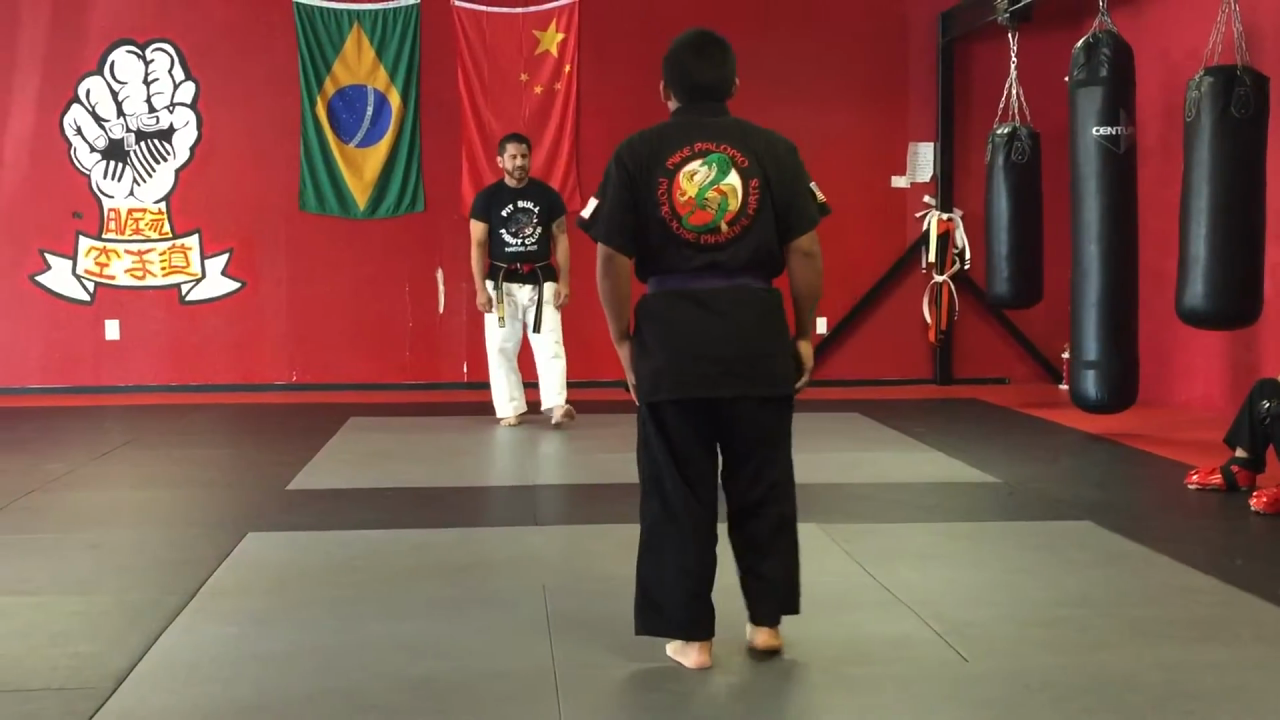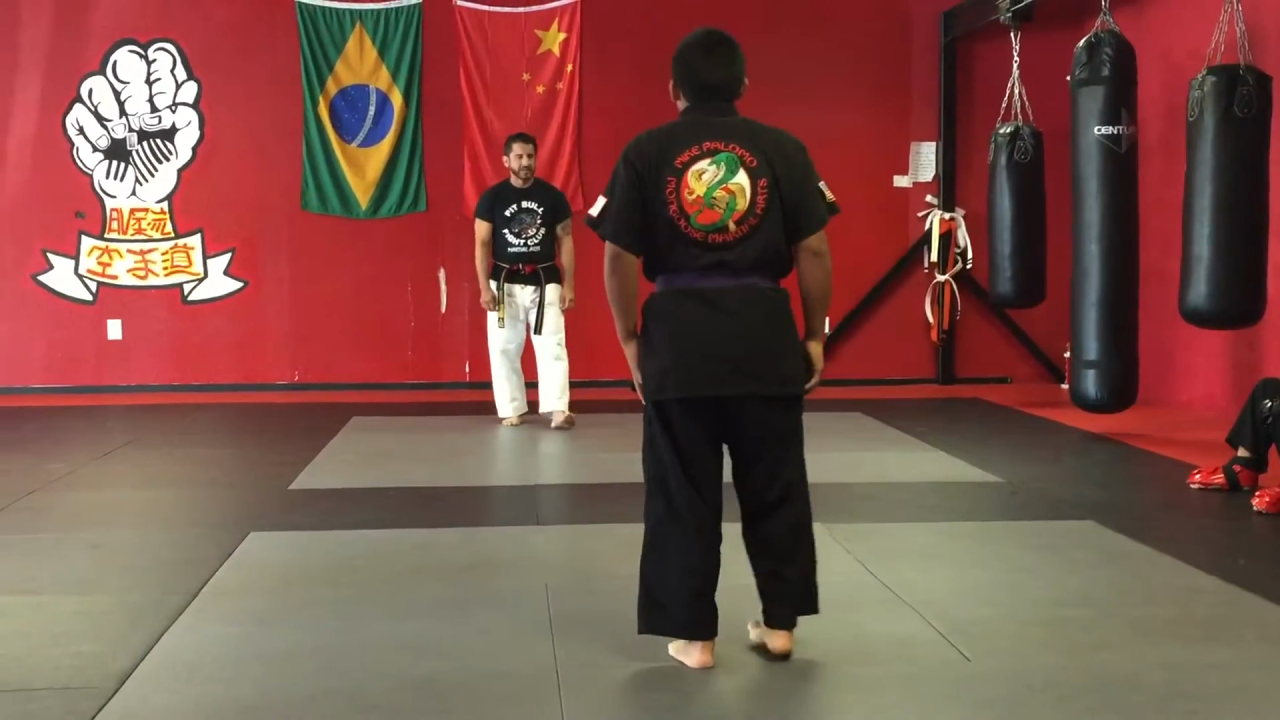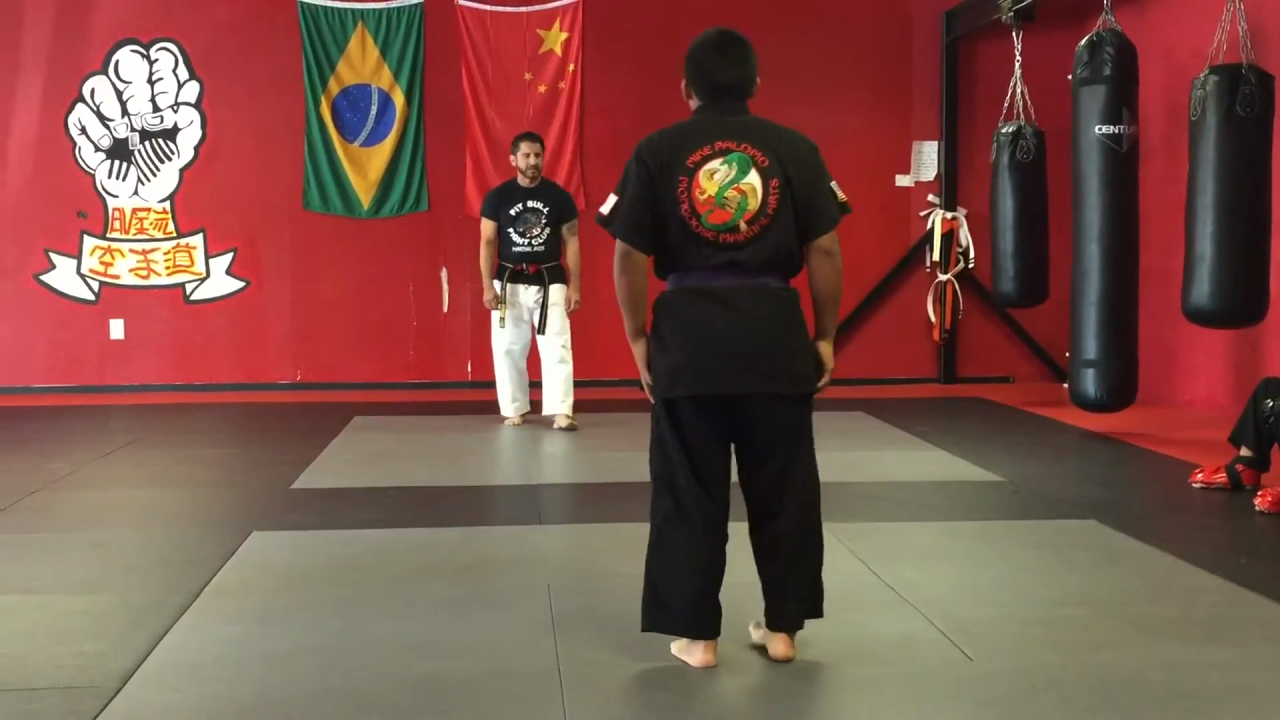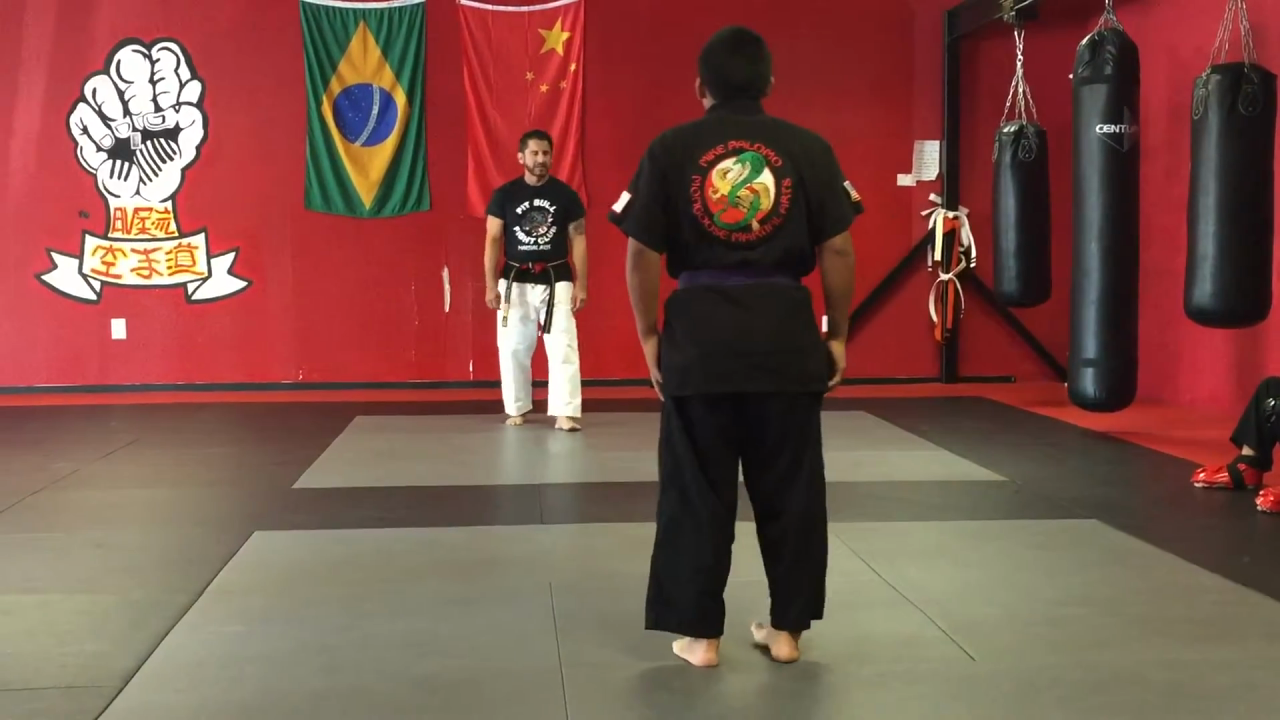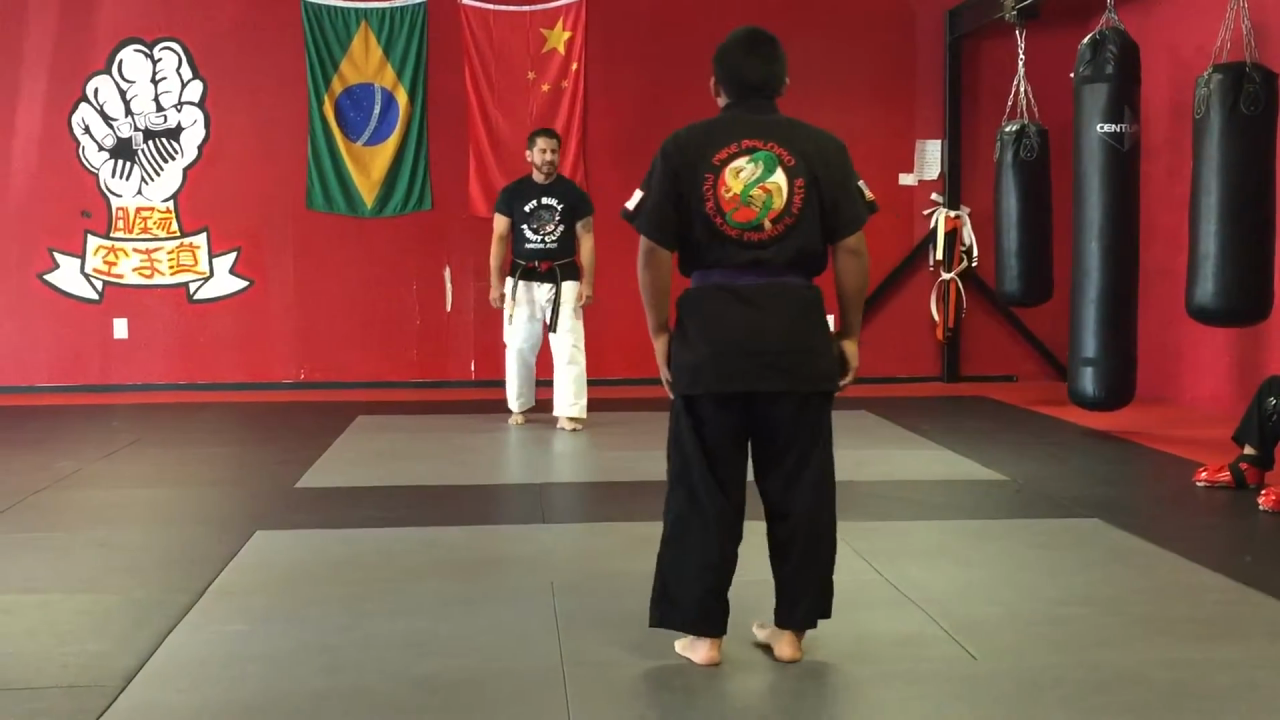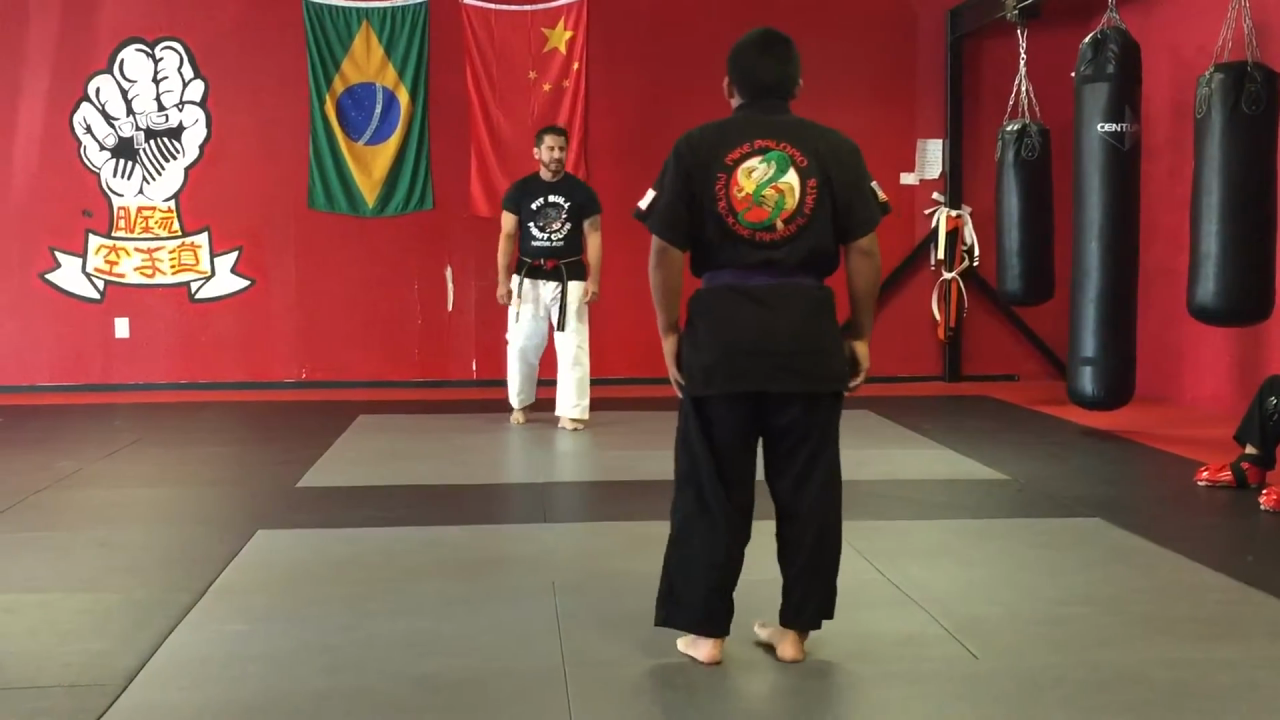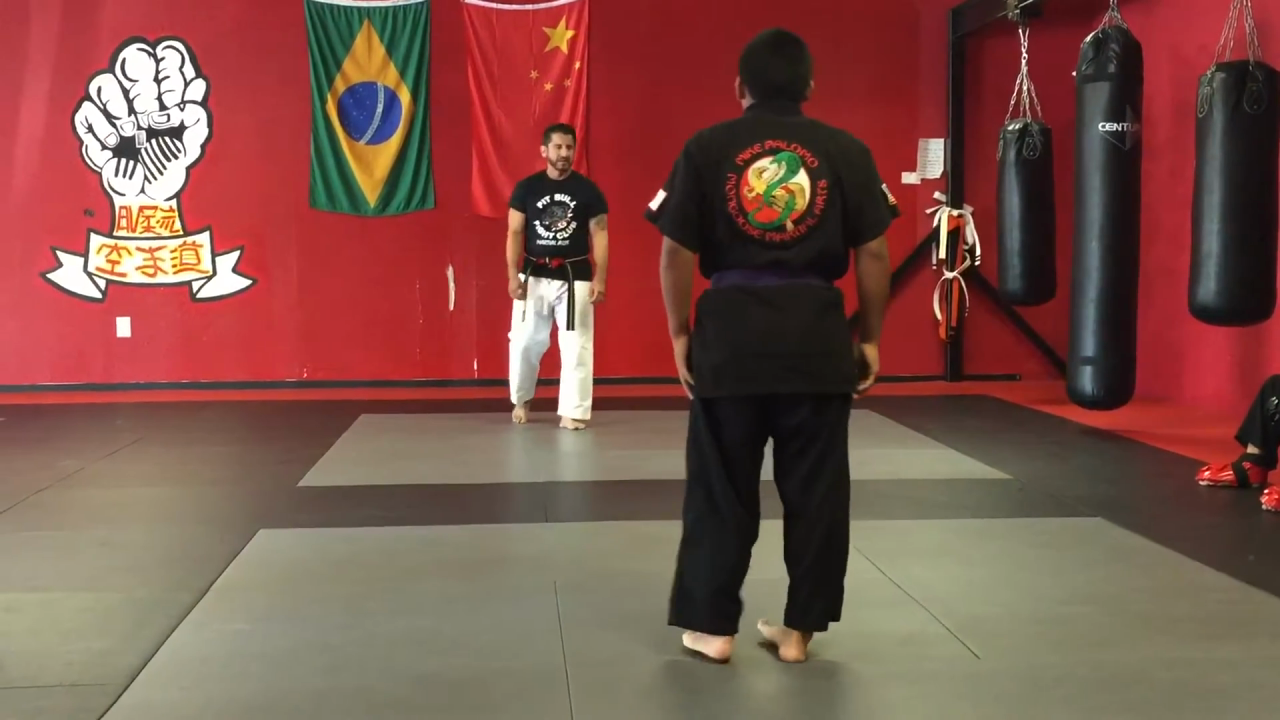
dt=0.1s
person 1, frame 1
left shoulder: (637, 153)
right shoulder: (773, 149)
left elbow: (611, 259)
right elbow: (805, 251)
left wrist: (624, 340)
right wrist: (805, 334)
left hip: (671, 335)
right hip: (757, 331)
left knee: (677, 492)
right knee: (763, 485)
left ankle: (690, 634)
right ankle: (766, 620)
person 1, frame 2
left shoulder: (645, 152)
right shoulder: (782, 149)
left elbow: (619, 257)
right elbow: (814, 251)
left wrist: (631, 338)
right wrist: (815, 335)
left hip: (678, 334)
right hip: (764, 331)
left knee: (681, 491)
right knee: (775, 486)
left ankle: (692, 633)
right ankle: (779, 623)
person 1, frame 3
left shoulder: (658, 150)
right shoulder: (794, 148)
left elbow: (629, 256)
right elbow: (824, 251)
left wrist: (638, 336)
right wrist: (825, 334)
left hip: (689, 333)
right hip: (776, 331)
left knee: (689, 491)
right knee: (784, 489)
left ankle: (696, 633)
right ankle: (782, 627)
person 1, frame 4
left shoulder: (671, 148)
right shoulder: (808, 148)
left elbow: (642, 254)
right elbow: (837, 250)
left wrist: (650, 333)
right wrist: (837, 334)
left hip: (700, 332)
right hip: (786, 331)
left knee: (696, 489)
right knee: (790, 487)
left ankle: (699, 632)
right ankle: (786, 627)
person 1, frame 5
left shoulder: (684, 147)
right shoulder: (821, 147)
left elbow: (654, 252)
right elbow: (851, 250)
left wrist: (660, 332)
right wrist: (849, 332)
left hip: (710, 331)
right hip: (797, 331)
left knee: (704, 487)
right knee: (800, 488)
left ankle: (701, 630)
right ankle: (791, 627)
person 1, frame 6
left shoulder: (696, 147)
right shoulder: (835, 149)
left elbow: (665, 252)
right elbow: (863, 251)
left wrist: (670, 332)
right wrist: (860, 334)
left hip: (720, 331)
right hip: (807, 332)
left knee: (711, 487)
right knee: (808, 487)
left ankle: (704, 628)
right ankle: (794, 627)
person 1, frame 7
left shoulder: (707, 148)
right shoulder: (845, 150)
left elbow: (676, 253)
right elbow: (873, 254)
left wrist: (680, 334)
right wrist: (870, 337)
left hip: (730, 331)
right hip: (816, 333)
left knee: (721, 487)
right knee: (816, 487)
left ankle: (713, 625)
right ankle: (798, 627)
person 2, frame 1
left shoulder: (547, 195)
right shoulder: (487, 198)
left elbow: (561, 238)
right elbow: (478, 245)
left wrist: (563, 280)
right wrist: (481, 288)
left hip: (541, 280)
right hip: (501, 283)
left knee: (549, 345)
right knee: (501, 348)
left ankle: (556, 406)
right ankle: (509, 409)
person 2, frame 2
left shoulder: (553, 196)
right shoulder: (492, 198)
left elbow: (565, 241)
right elbow: (482, 244)
left wrist: (568, 284)
right wrist: (485, 287)
left hip: (545, 282)
right hip: (505, 283)
left knee: (552, 346)
right knee: (504, 350)
left ankle: (557, 410)
right ankle: (511, 410)
person 2, frame 3
left shoulder: (559, 197)
right shoulder: (498, 197)
left elbow: (571, 242)
right elbow: (487, 242)
left wrist: (574, 286)
right wrist: (488, 285)
left hip: (550, 282)
right hip: (510, 282)
left knee: (556, 347)
right knee: (508, 350)
left ankle: (560, 412)
right ankle: (513, 409)
person 2, frame 4
left shoulder: (566, 195)
right shoulder: (504, 195)
left elbow: (578, 241)
right elbow: (493, 240)
left wrist: (581, 284)
right wrist: (491, 285)
left hip: (557, 280)
right hip: (516, 281)
left knee: (563, 347)
right knee: (514, 349)
left ankle: (565, 413)
right ankle: (516, 409)
person 2, frame 5
left shoulder: (574, 193)
right shoulder: (512, 192)
left elbow: (586, 238)
right elbow: (500, 238)
left wrist: (587, 281)
right wrist: (495, 283)
left hip: (564, 278)
right hip: (522, 279)
left knee: (568, 346)
right knee: (519, 346)
left ankle: (568, 413)
right ankle: (519, 406)
person 2, frame 6
left shoulder: (582, 191)
right shoulder: (519, 190)
left elbow: (593, 236)
right elbow: (508, 235)
left wrist: (594, 279)
right wrist: (502, 280)
left hip: (570, 277)
right hip: (528, 277)
left knee: (572, 346)
right knee: (522, 345)
left ankle: (570, 413)
right ankle: (520, 404)
person 2, frame 7
left shoulder: (588, 190)
right shoulder: (526, 188)
left elbow: (600, 234)
right elbow: (514, 233)
left wrist: (599, 277)
right wrist: (513, 275)
left hip: (574, 276)
right hip: (533, 275)
left knee: (576, 346)
right knee: (524, 343)
left ankle: (573, 412)
right ankle: (521, 400)
